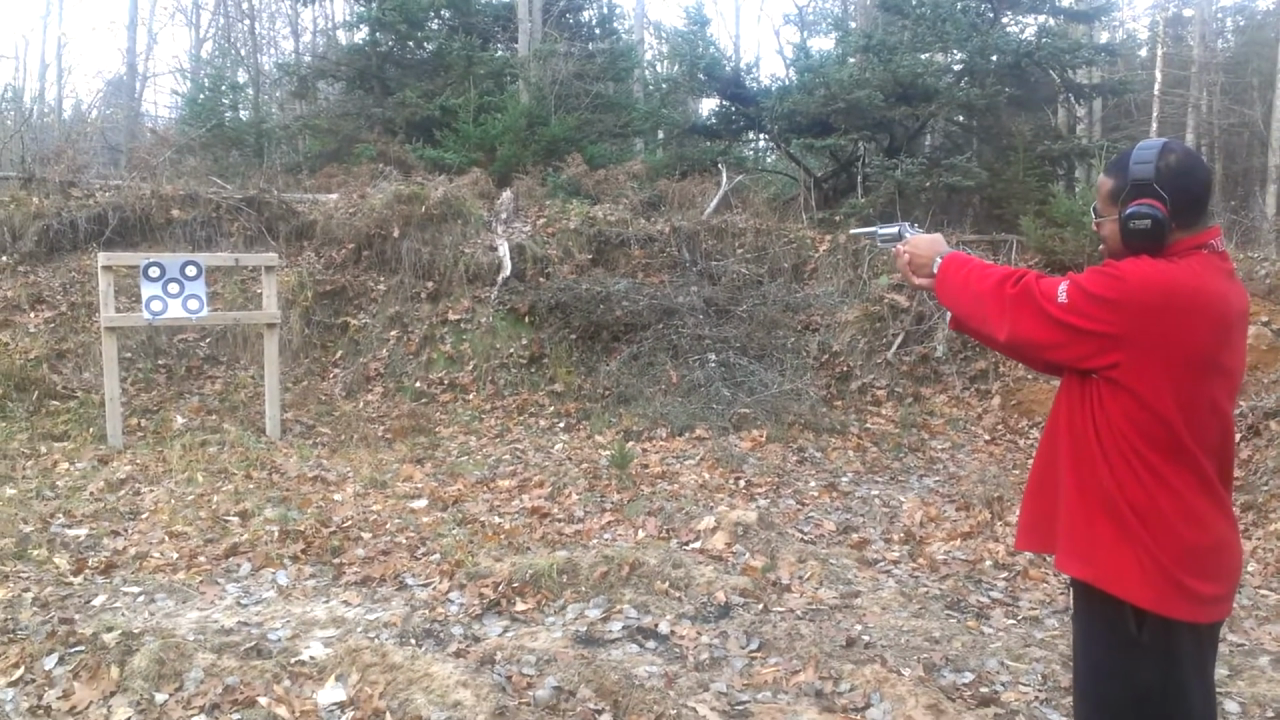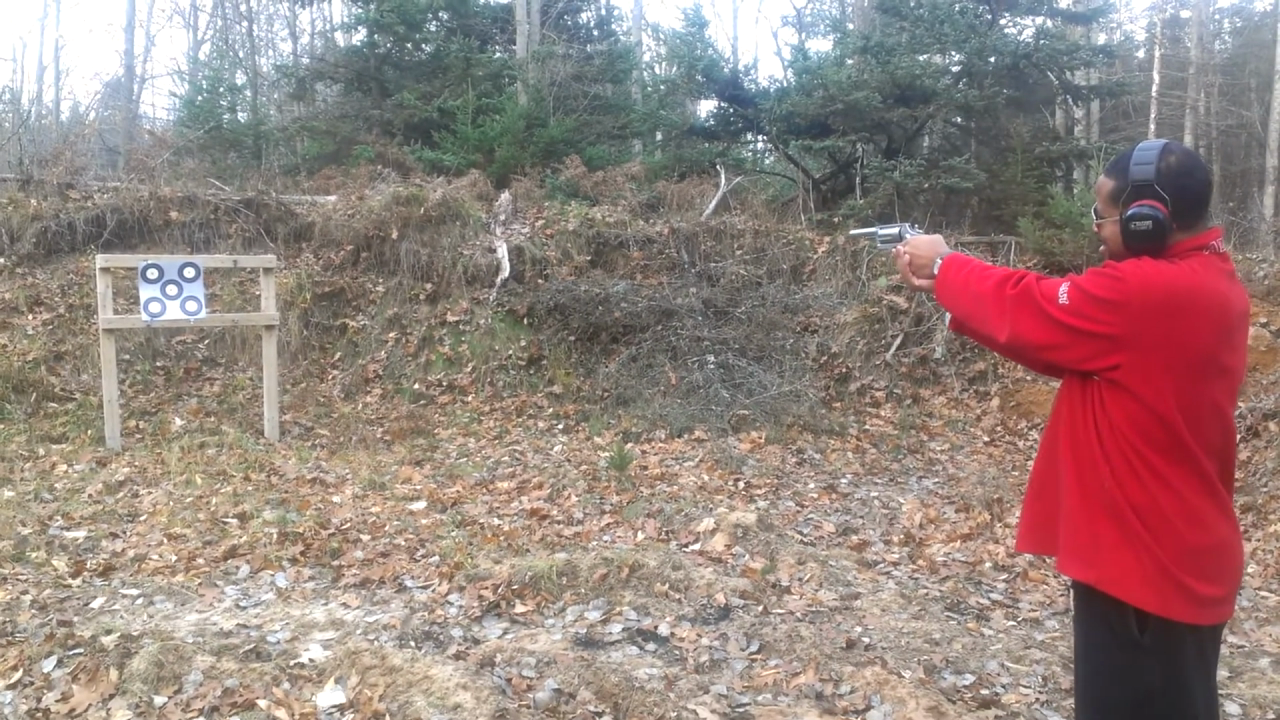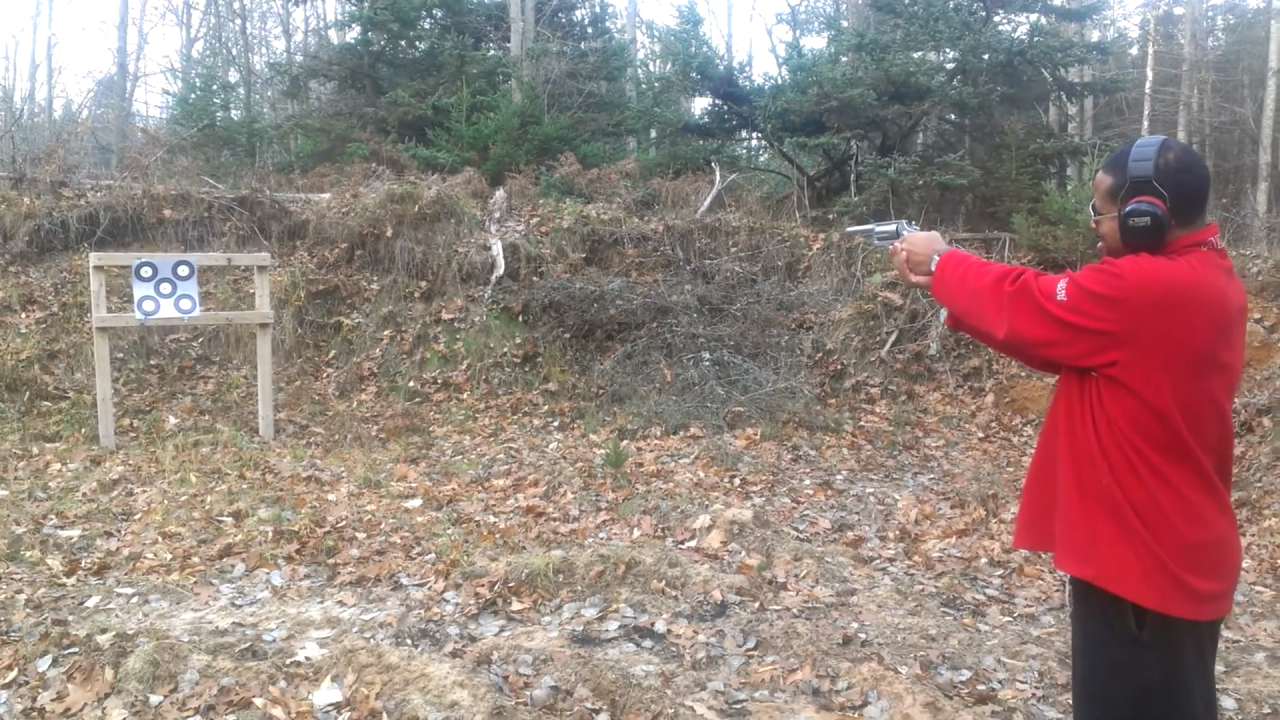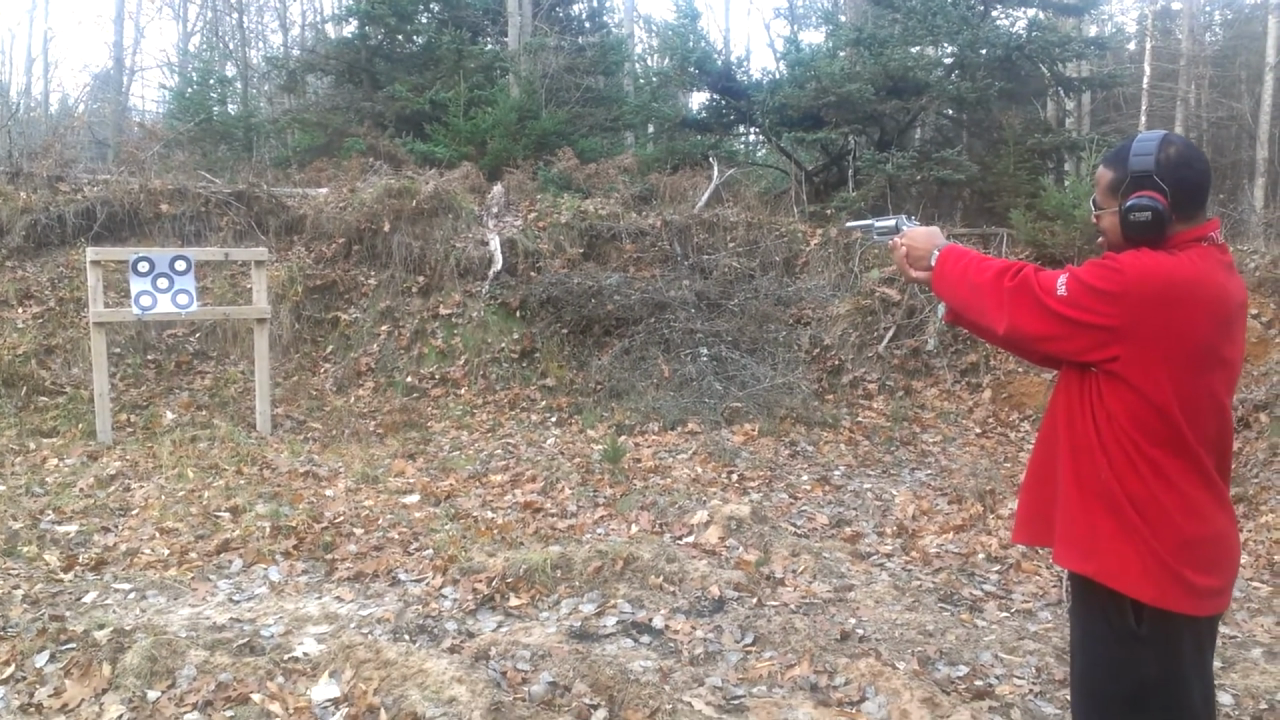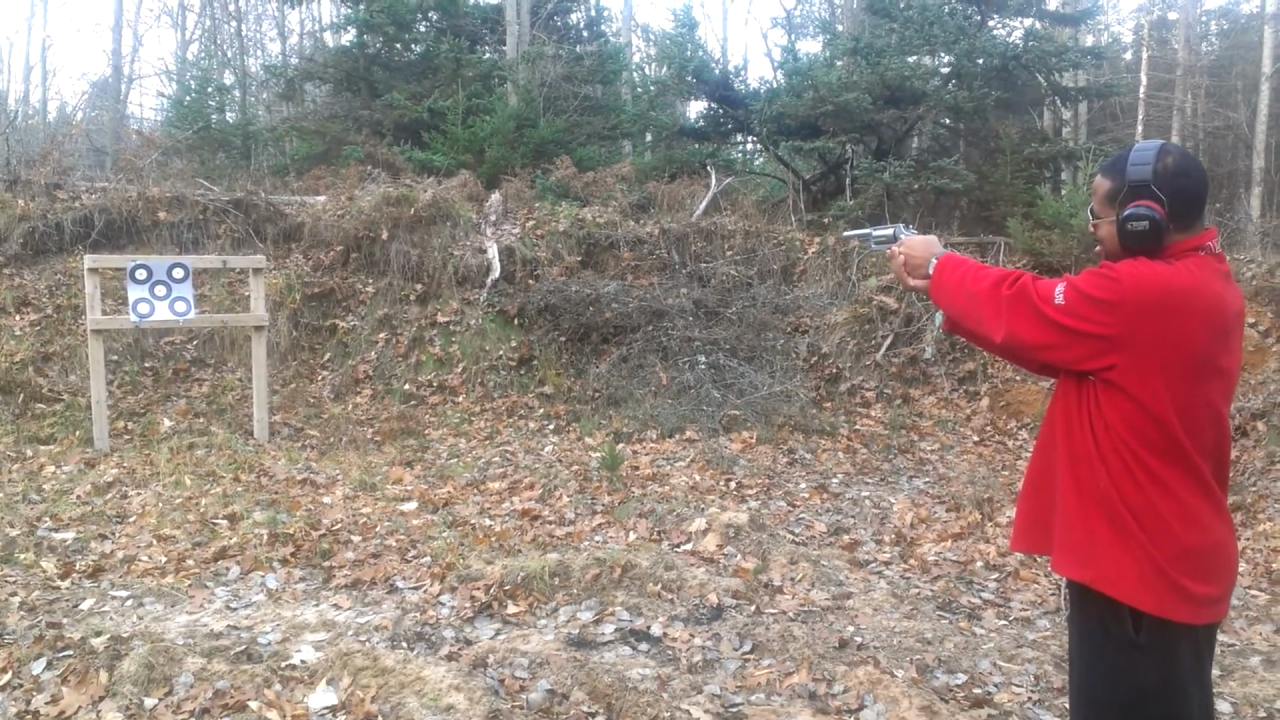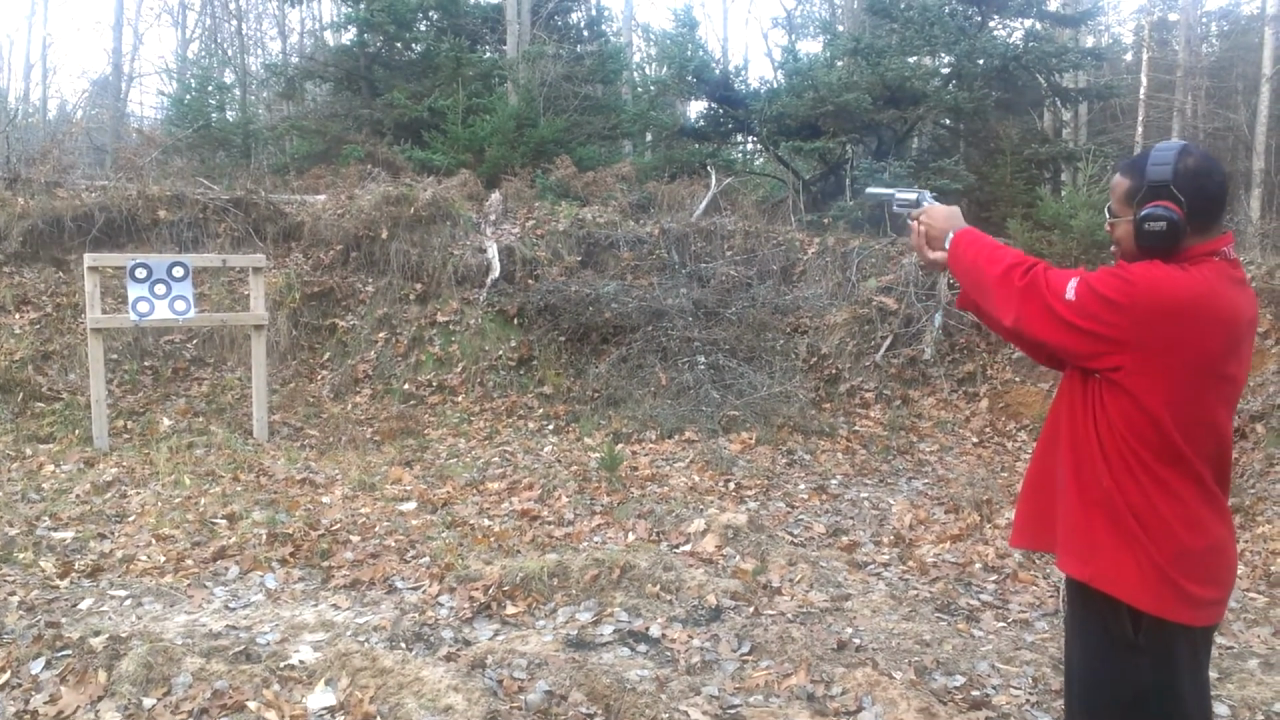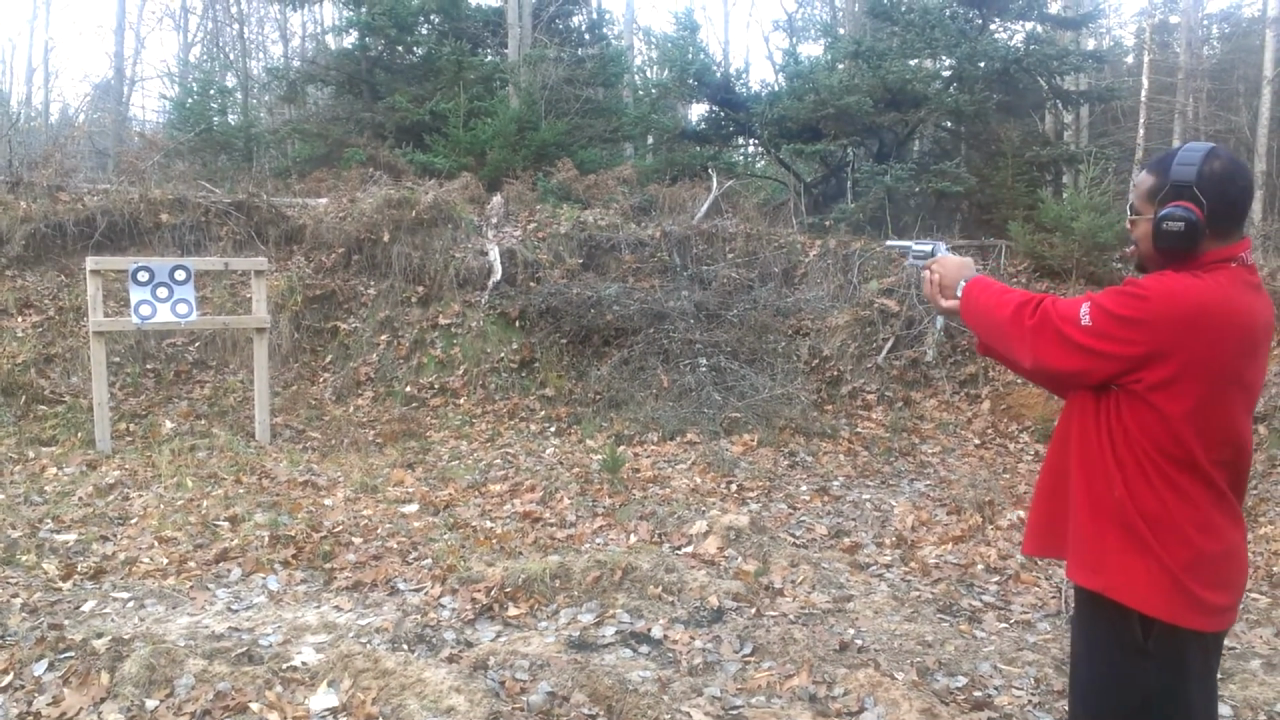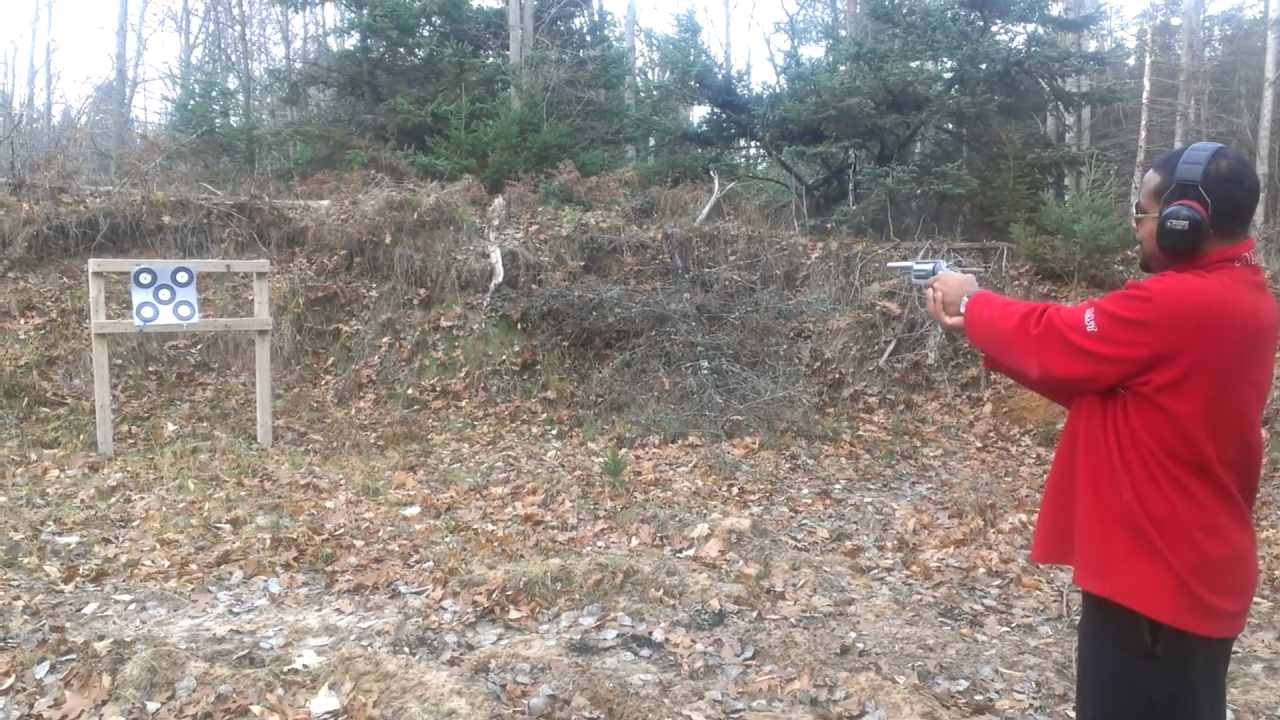
dt=0.3s
person 1, frame 1
left shoulder: (1144, 291)
right shoulder: (1205, 280)
left elbow: (1029, 308)
right elbow: (1062, 326)
left wrist: (943, 263)
right wrist: (950, 283)
left hip: (1147, 563)
right hip: (1178, 556)
person 1, frame 2
left shoulder: (1147, 294)
right shoulder: (1206, 281)
left elbow: (1030, 311)
right elbow: (1061, 327)
left wrist: (943, 266)
right wrist: (952, 286)
left hip: (1149, 565)
right hip: (1177, 556)
person 1, frame 3
left shoulder: (1144, 289)
right shoulder: (1204, 276)
left elbow: (1027, 308)
right elbow: (1061, 325)
left wrist: (940, 261)
right wrist: (947, 284)
left hip: (1147, 561)
right hip: (1176, 553)
person 1, frame 4
left shoulder: (1144, 284)
right shoulder: (1205, 272)
left elbow: (1027, 303)
right elbow: (1058, 320)
left wrist: (940, 257)
right wrist: (948, 277)
left hip: (1146, 557)
right hip: (1173, 548)
person 1, frame 5
left shoulder: (1143, 294)
right shoulder: (1201, 282)
left elbow: (1025, 310)
right elbow: (1057, 329)
left wrist: (938, 265)
right wrist: (945, 285)
left hip: (1145, 564)
right hip: (1170, 556)
person 1, frame 6
left shoulder: (1156, 297)
right shoulder: (1216, 286)
left elbow: (1035, 298)
right elbow: (1068, 325)
left wrist: (955, 238)
right wrist: (963, 264)
left hip: (1144, 564)
right hip: (1169, 554)
person 1, frame 7
left shoulder: (1171, 306)
right shoulder: (1233, 294)
left elbow: (1051, 334)
right elbow: (1087, 353)
left wrist: (969, 286)
right wrist: (977, 307)
left hip: (1154, 572)
right hip: (1183, 564)
person 1, frame 8
left shoulder: (1176, 306)
left elbow: (1057, 344)
right elbow: (1091, 364)
left wrist: (972, 303)
right wrist: (984, 322)
left hip: (1161, 576)
right hip: (1189, 567)
